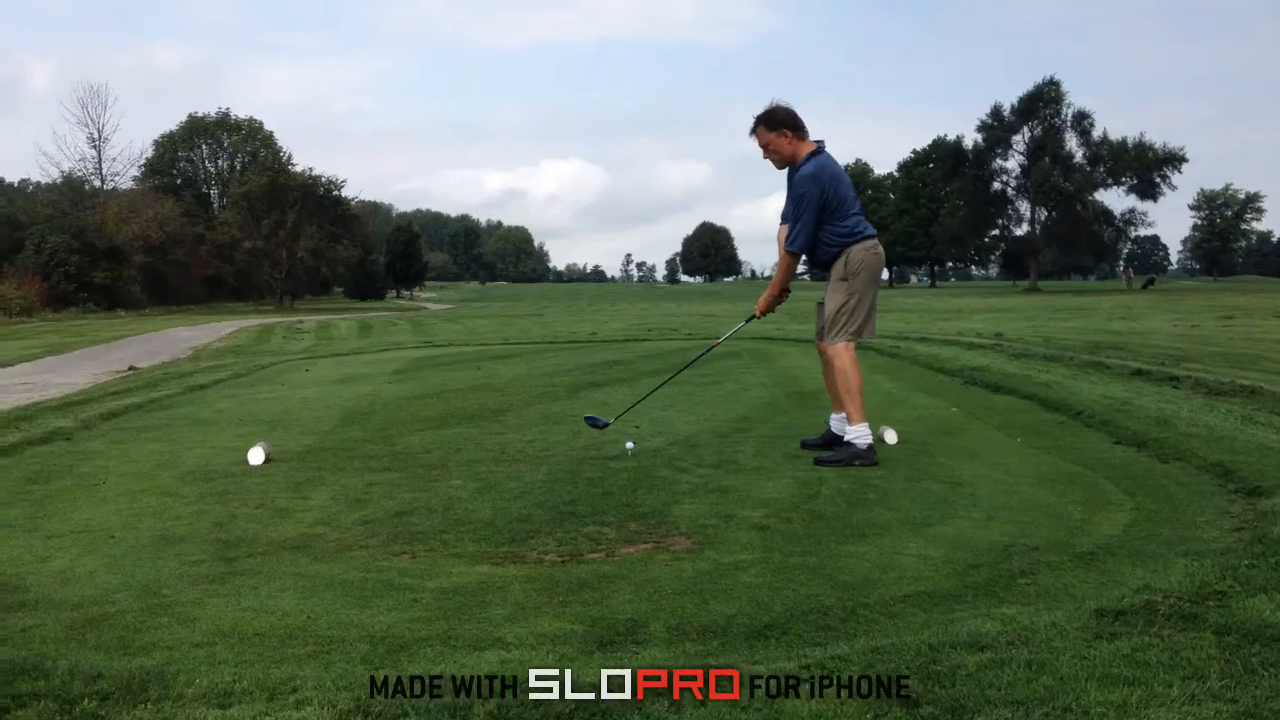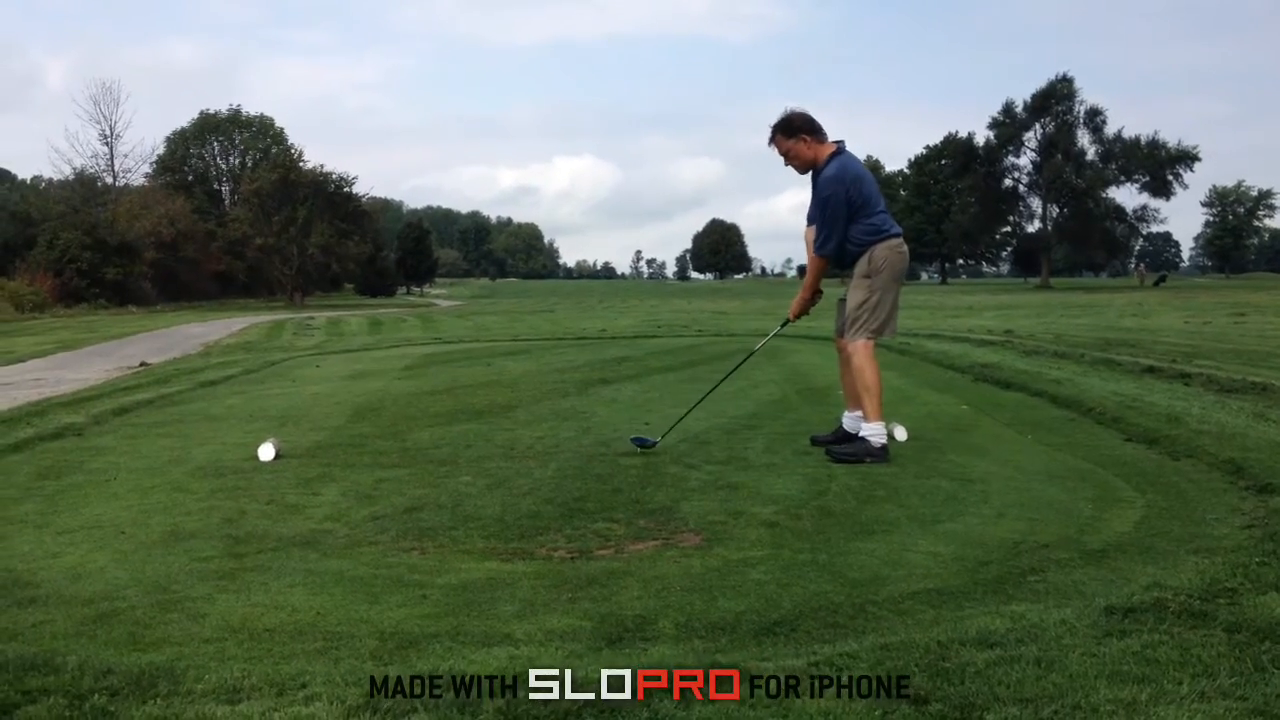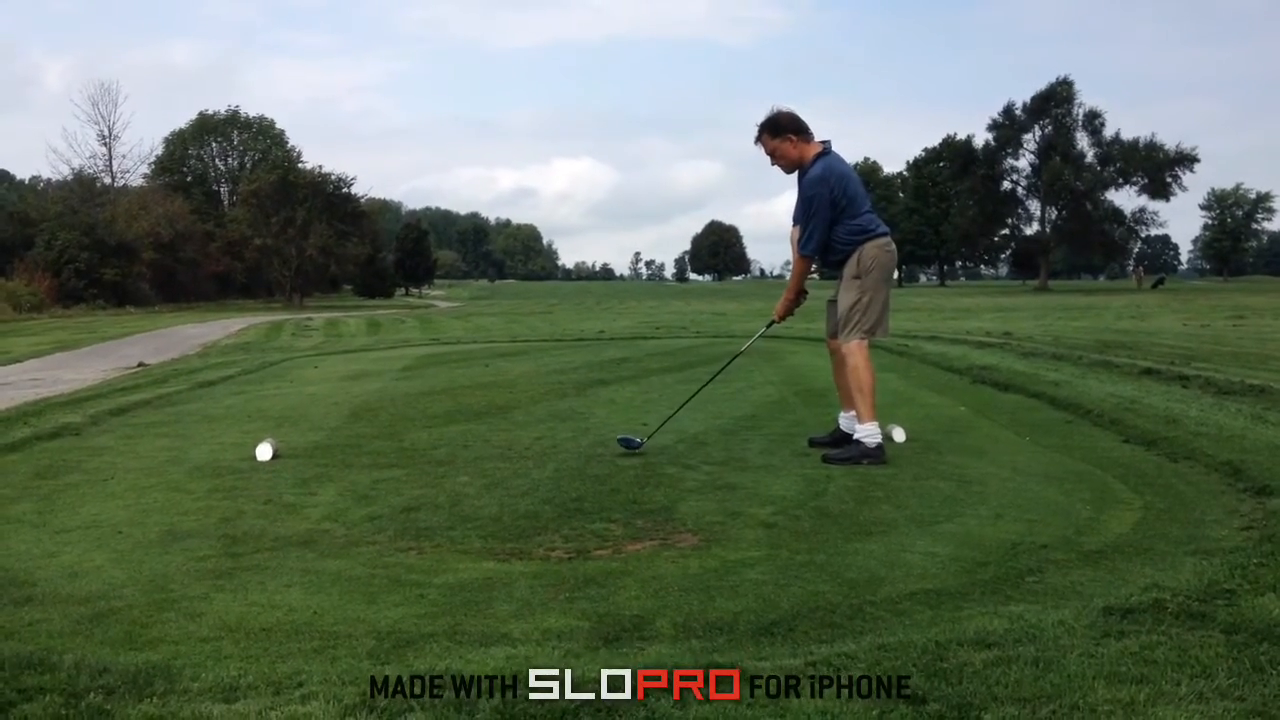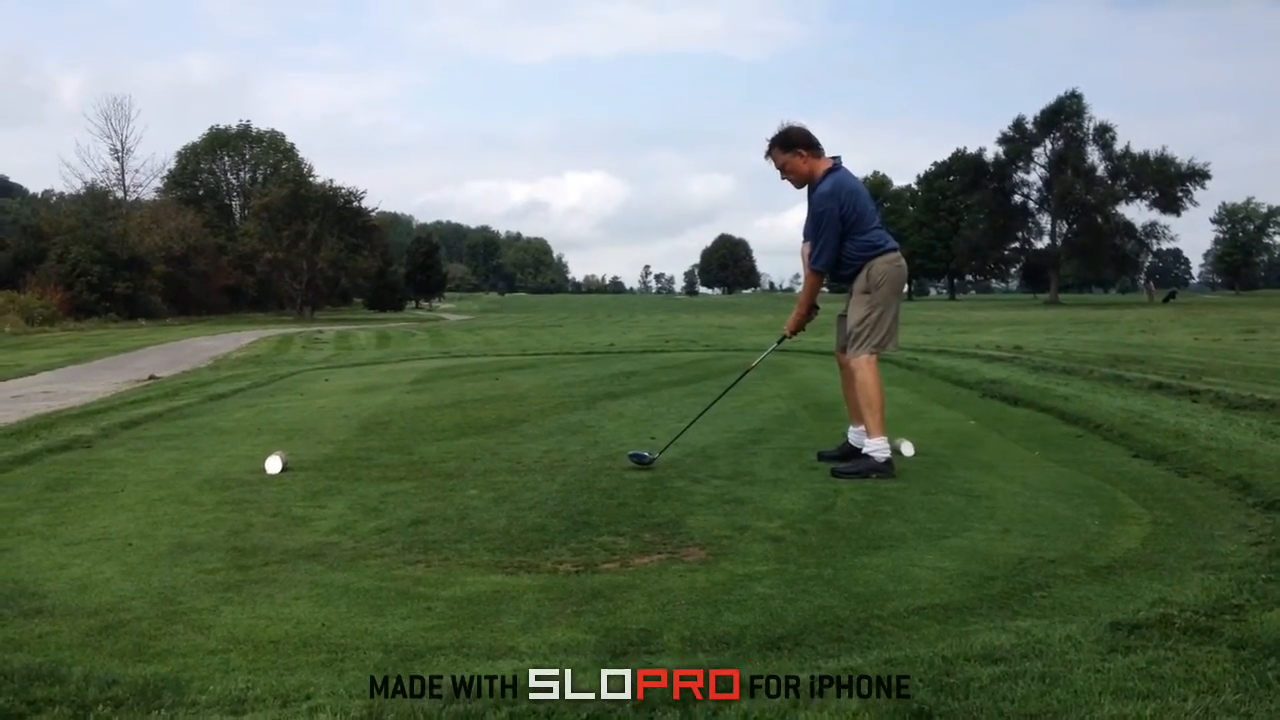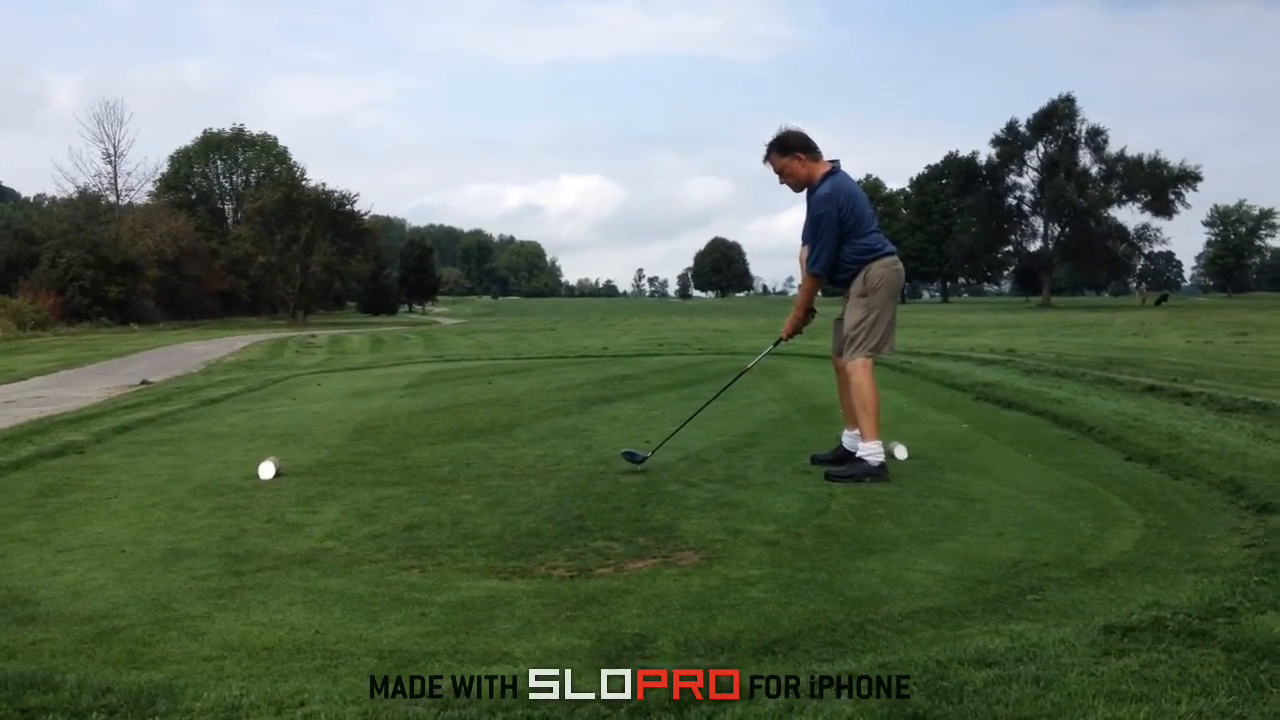
dt=1s
person 1, frame 1
left shoulder: (811, 175)
right shoulder: (805, 165)
left elbow: (796, 244)
right elbow: (787, 226)
left wrist: (772, 292)
right wrist: (784, 281)
left hip: (855, 258)
right hip: (845, 259)
left knee: (839, 344)
right knee: (825, 343)
left ankle: (860, 442)
right ankle: (841, 428)
person 1, frame 2
left shoulder: (835, 176)
right shoulder: (826, 167)
left elbow: (825, 247)
right elbow: (814, 227)
left wrist: (805, 294)
right wrist: (811, 284)
left hip: (878, 256)
right hip: (866, 258)
left knee: (859, 341)
right knee: (845, 341)
left ankle: (874, 438)
right ankle: (853, 425)
person 1, frame 3
left shoulder: (819, 177)
right shoulder: (817, 165)
left elbow: (810, 246)
right elbow: (800, 229)
left wrist: (790, 295)
right wrist: (798, 285)
left hip: (867, 256)
right hip: (857, 257)
left knee: (852, 342)
right knee: (836, 341)
left ankle: (869, 439)
right ankle: (849, 426)
person 1, frame 4
left shoulder: (828, 193)
right shoulder: (828, 180)
left elbow: (821, 262)
right elbow: (811, 244)
left wrist: (801, 310)
right wrist: (808, 299)
left hip: (877, 270)
right hip: (868, 272)
left knee: (861, 356)
right knee: (845, 355)
left ankle: (878, 453)
right ankle: (858, 440)
person 1, frame 5
left shoulder: (826, 196)
right shoulder: (826, 183)
left elbow: (818, 265)
right elbow: (809, 248)
left wrist: (798, 314)
right wrist: (805, 302)
left hip: (874, 274)
right hip: (864, 275)
left knee: (857, 359)
right knee: (842, 359)
left ankle: (872, 457)
right ankle: (852, 444)
